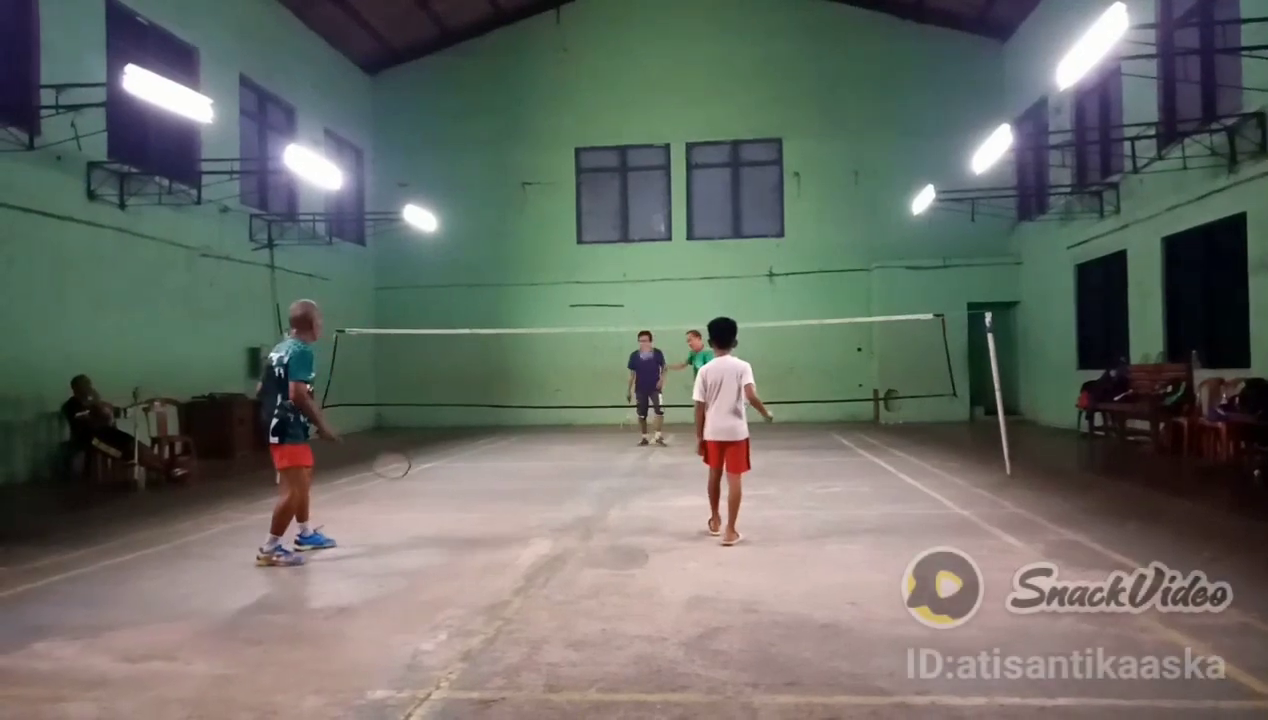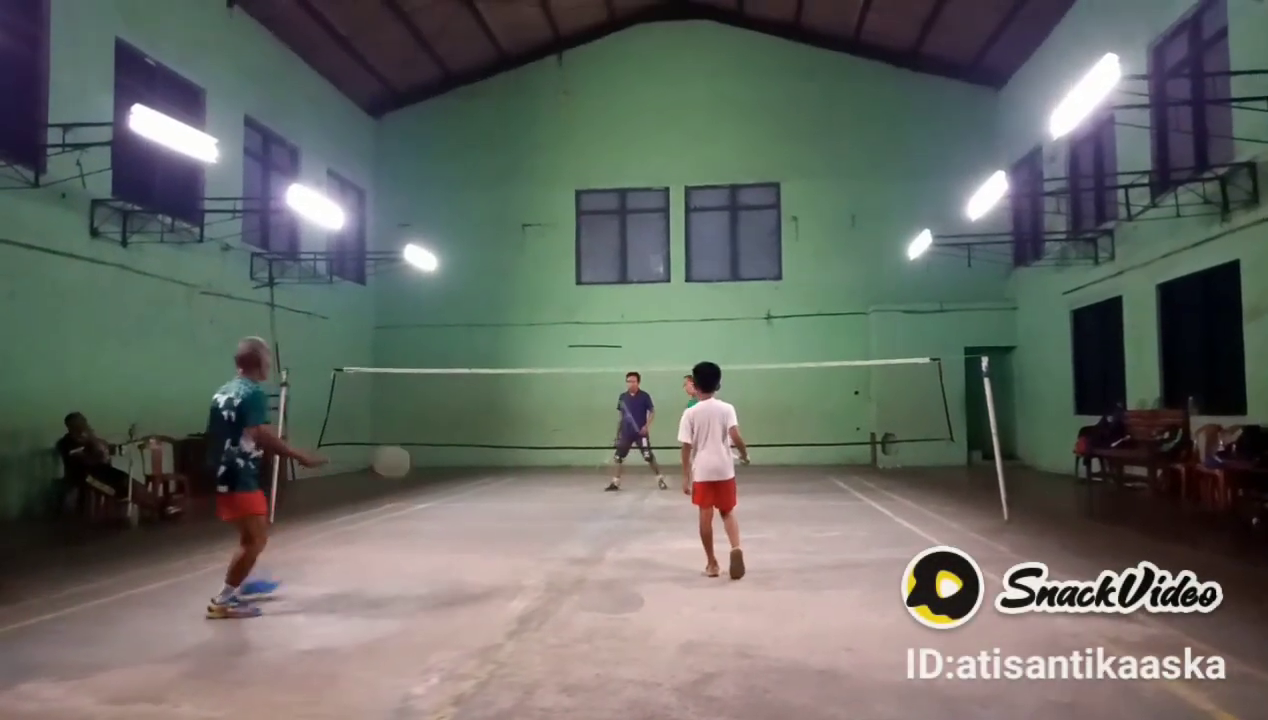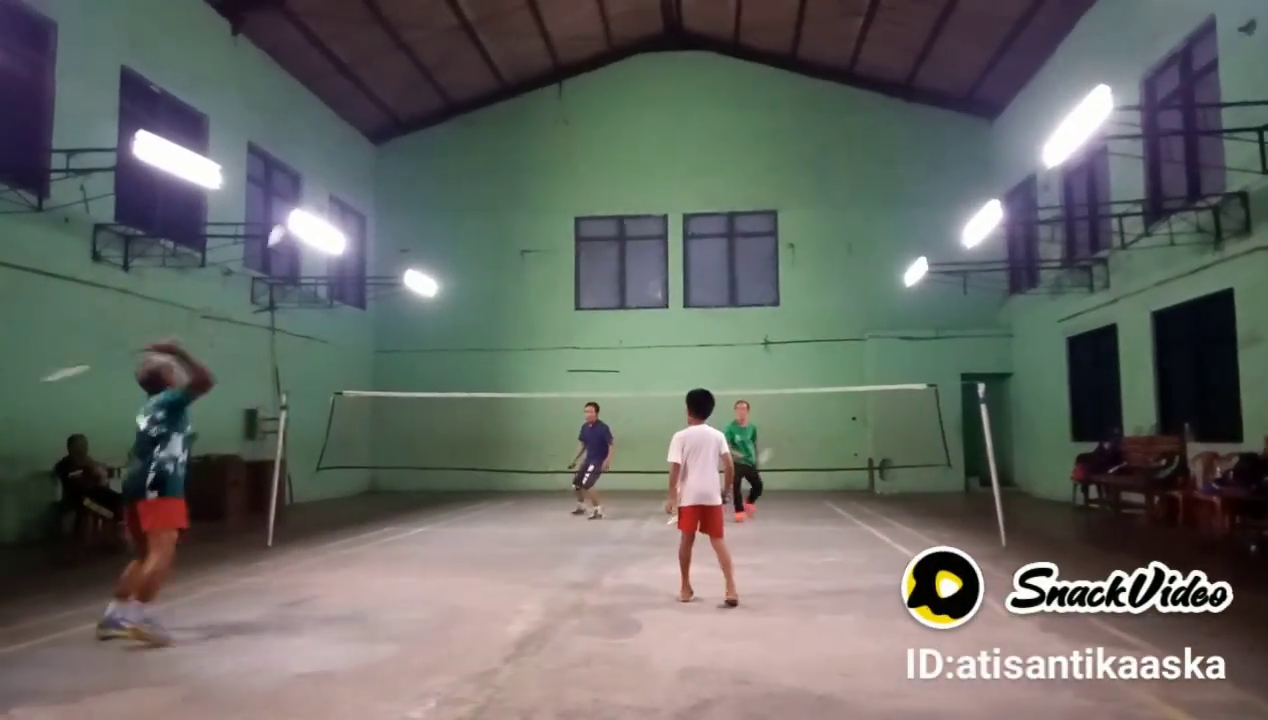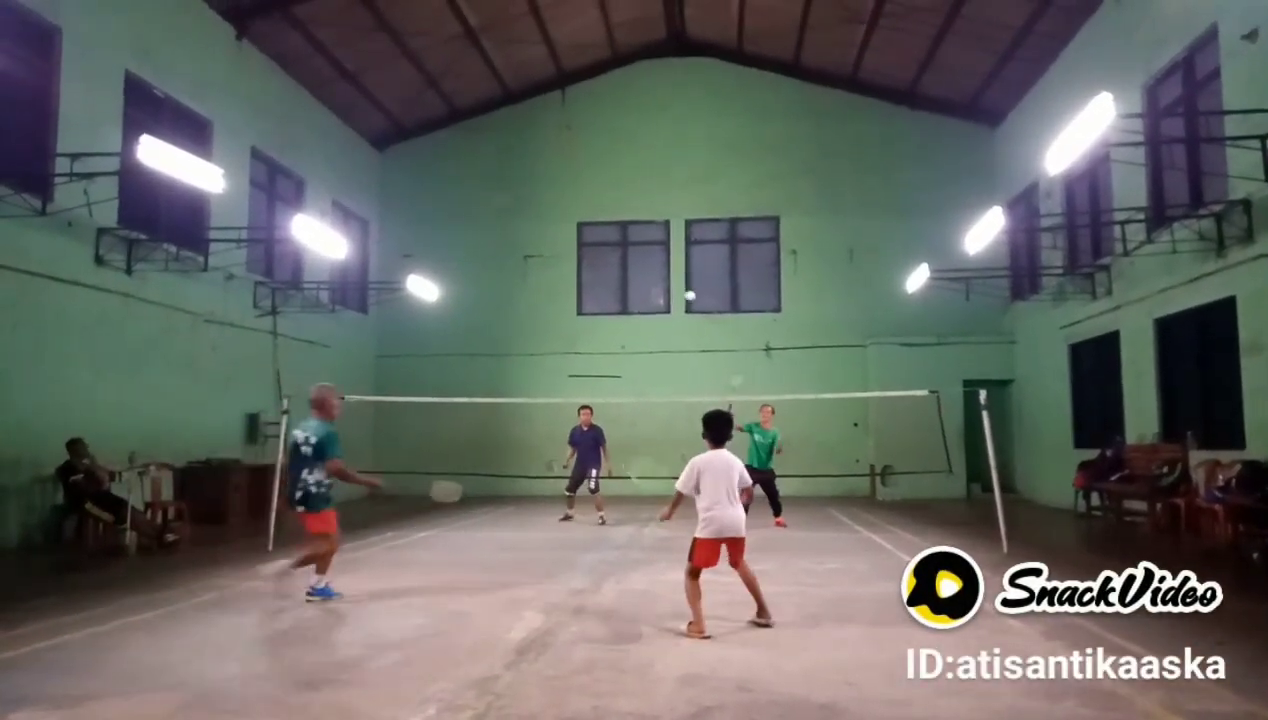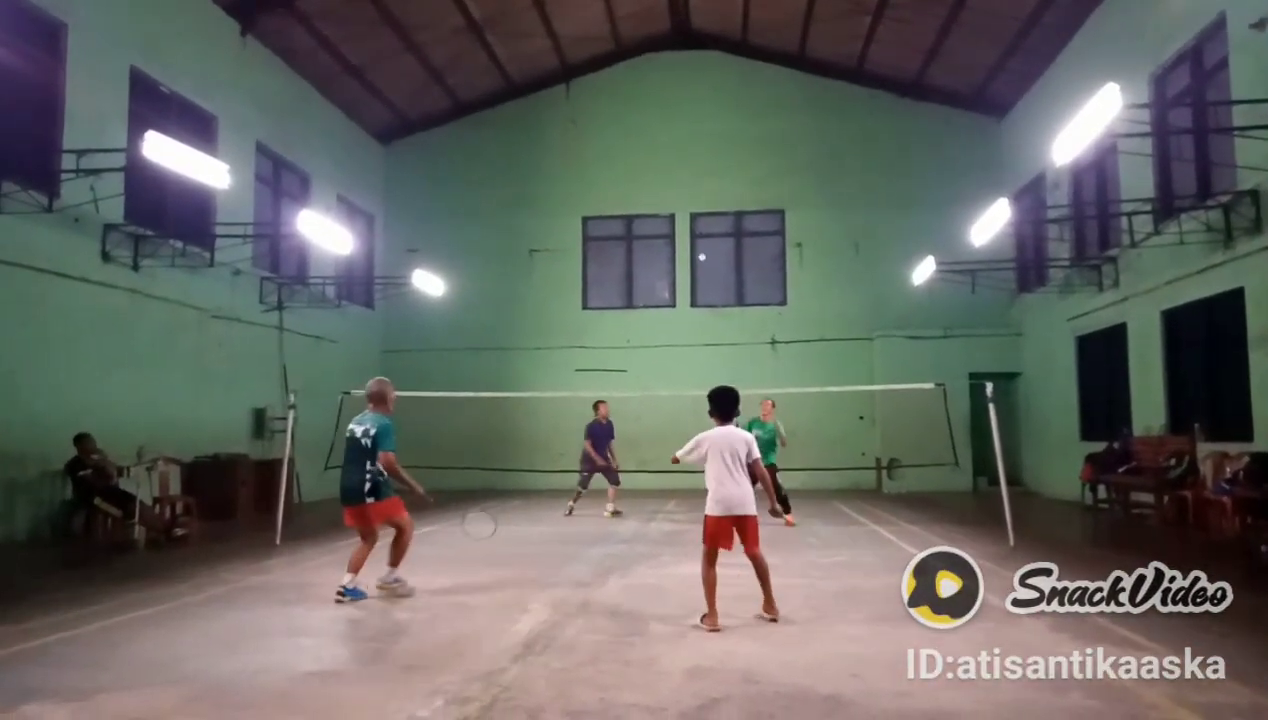
dt=1s
person 1, frame 1
left shoulder: (279, 349)
right shoulder: (302, 351)
left elbow: (261, 390)
right elbow: (298, 394)
right wrist: (321, 425)
left hip: (279, 427)
right hip: (289, 430)
left knee: (303, 478)
right knee: (293, 489)
left ankle: (306, 533)
right ankle: (270, 549)
person 1, frame 2
left shoulder: (223, 392)
right shoulder: (254, 393)
right elbow: (260, 436)
right wrist: (300, 457)
left hip: (223, 472)
right hip: (239, 475)
left knee: (253, 532)
right knee: (255, 539)
left ankle: (244, 583)
right ankle: (223, 600)
person 1, frame 3
left shoulder: (149, 409)
right shoulder: (170, 400)
right elbow: (205, 383)
right wrist: (179, 354)
left hip: (137, 487)
right hip: (159, 488)
left knee: (144, 556)
right knee: (161, 554)
left ankle: (113, 617)
right ankle: (138, 619)
person 1, frame 4
left shoulder: (301, 428)
right shoulder: (325, 433)
left elbow: (291, 461)
right elbow: (334, 469)
right wrist: (365, 481)
left hip: (300, 494)
right hip: (313, 497)
left knee: (331, 540)
right knee: (328, 545)
left ankle: (318, 586)
right ankle: (286, 568)
person 1, frame 5
left shoulder: (355, 422)
right shoulder: (383, 425)
right elbow: (388, 462)
right wrist: (414, 486)
left hip: (349, 491)
right hip: (372, 490)
left knee: (368, 539)
right knee: (405, 526)
left ankle: (347, 586)
right ankle: (391, 578)
person 2, frame 1
left shoulder: (705, 370)
right shoulder: (742, 366)
left elbow: (699, 407)
right elbow: (751, 396)
left wrist: (699, 437)
right wrist: (766, 413)
left hip: (712, 432)
right hip: (736, 431)
left knee: (714, 475)
right knee: (734, 479)
left ankle: (715, 520)
right ankle: (730, 531)
person 2, frame 2
left shoulder: (690, 413)
right shoulder: (727, 409)
left elbow: (686, 447)
right elbow: (736, 437)
left wrist: (686, 477)
right wrist: (744, 455)
left hip: (701, 472)
right hip: (724, 470)
left knee: (705, 516)
right knee: (728, 513)
left ankle: (712, 563)
right ankle: (736, 547)
person 2, frame 3
left shoulder: (681, 437)
right shoulder: (717, 436)
left elbow: (675, 468)
right elbow: (729, 465)
left wrist: (672, 496)
right wrist: (726, 489)
left hip: (688, 497)
right hip: (712, 496)
left knee: (687, 541)
right knee: (718, 542)
left ankle: (686, 589)
right ankle: (730, 588)
person 2, frame 4
left shoulder: (697, 462)
right shoulder: (735, 462)
left elbow: (680, 493)
right elbow: (748, 492)
left wrist: (669, 511)
left hip: (710, 525)
right hip: (736, 523)
left knee: (692, 573)
right knee: (740, 565)
left ankle: (698, 624)
right ankle: (762, 612)
person 2, frame 5
left shoulder: (705, 439)
right shoulder: (746, 438)
left elbow: (677, 458)
right elbow: (760, 472)
left wrist: (675, 455)
right wrist: (773, 502)
left hip: (718, 505)
right hip: (745, 504)
left knee: (709, 558)
right knee: (754, 554)
left ankle: (711, 616)
right ankle: (770, 606)
